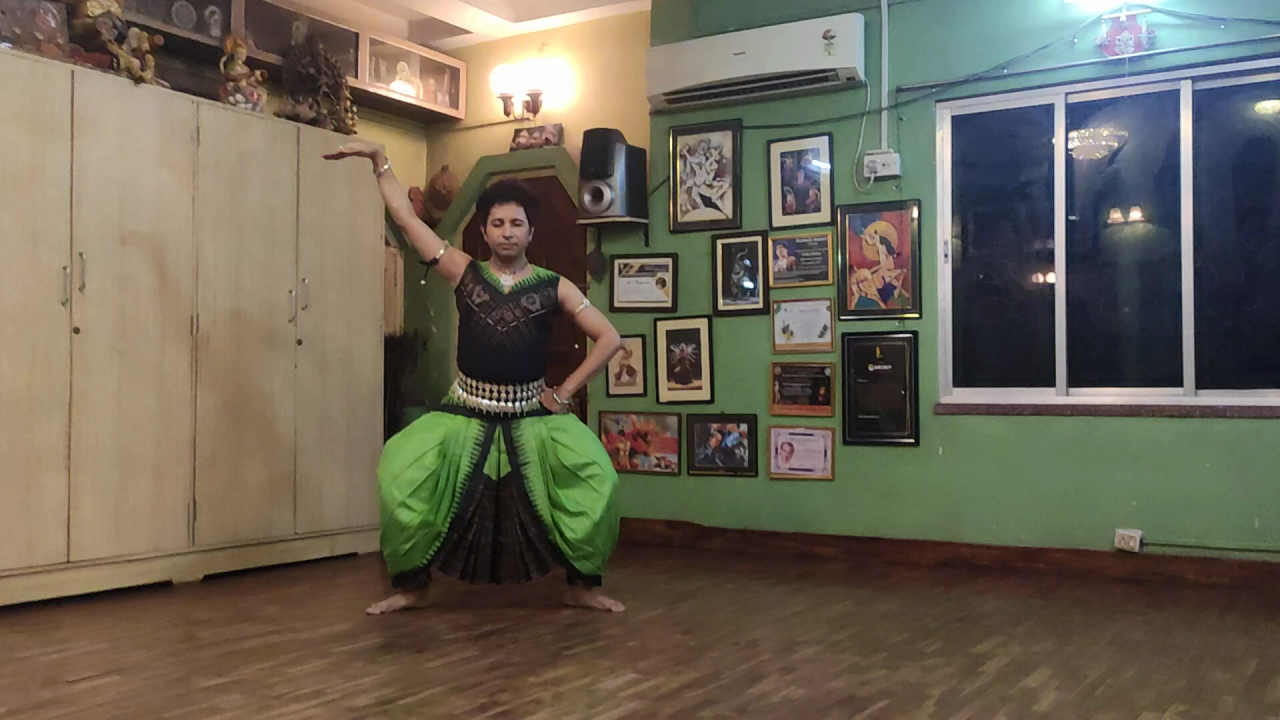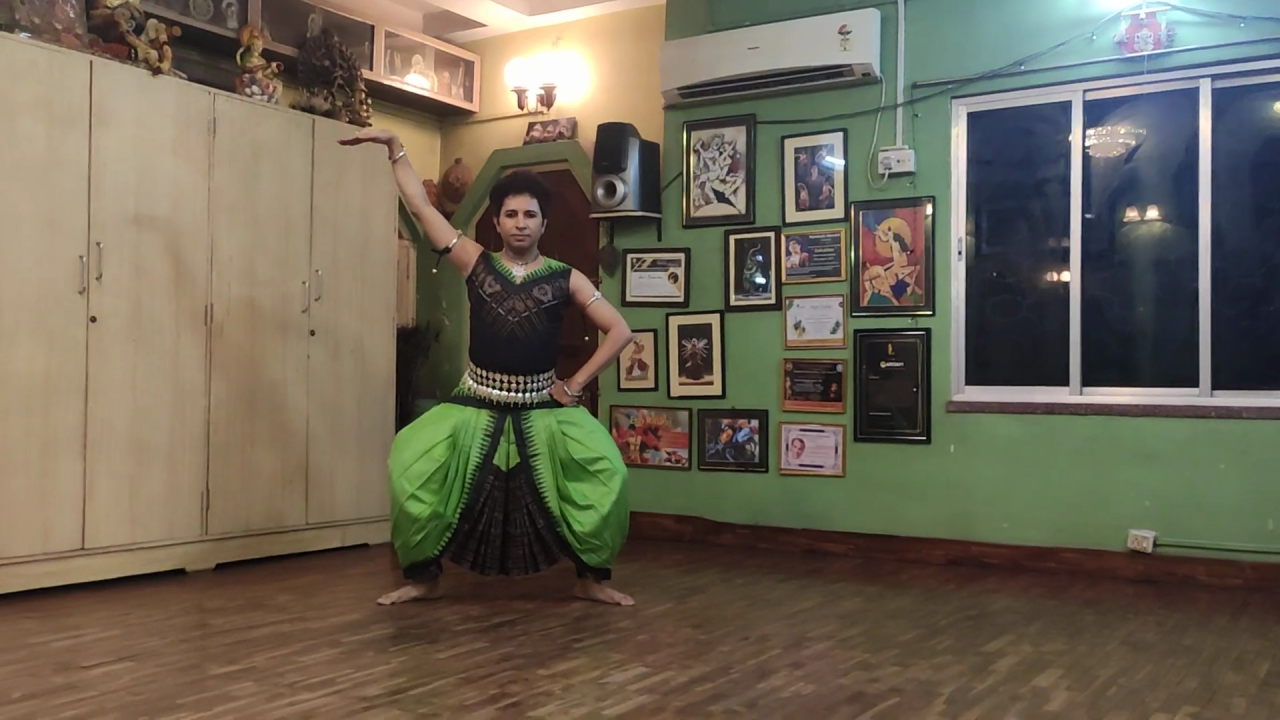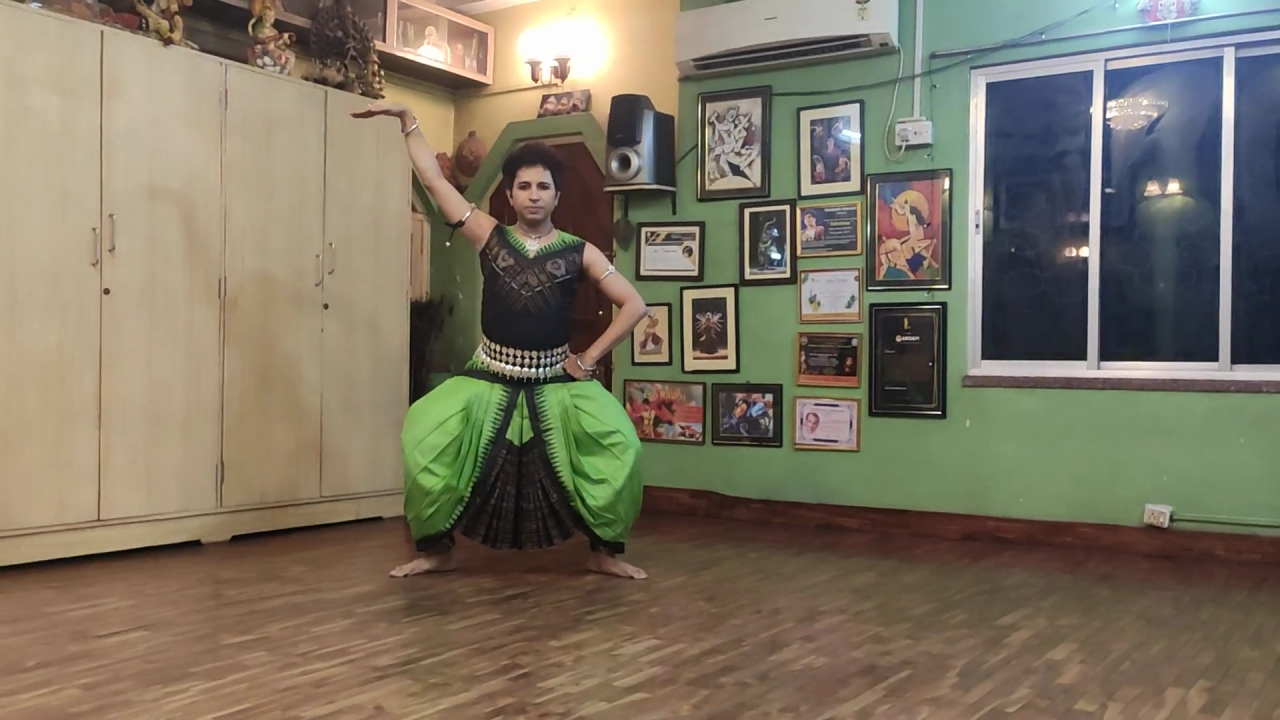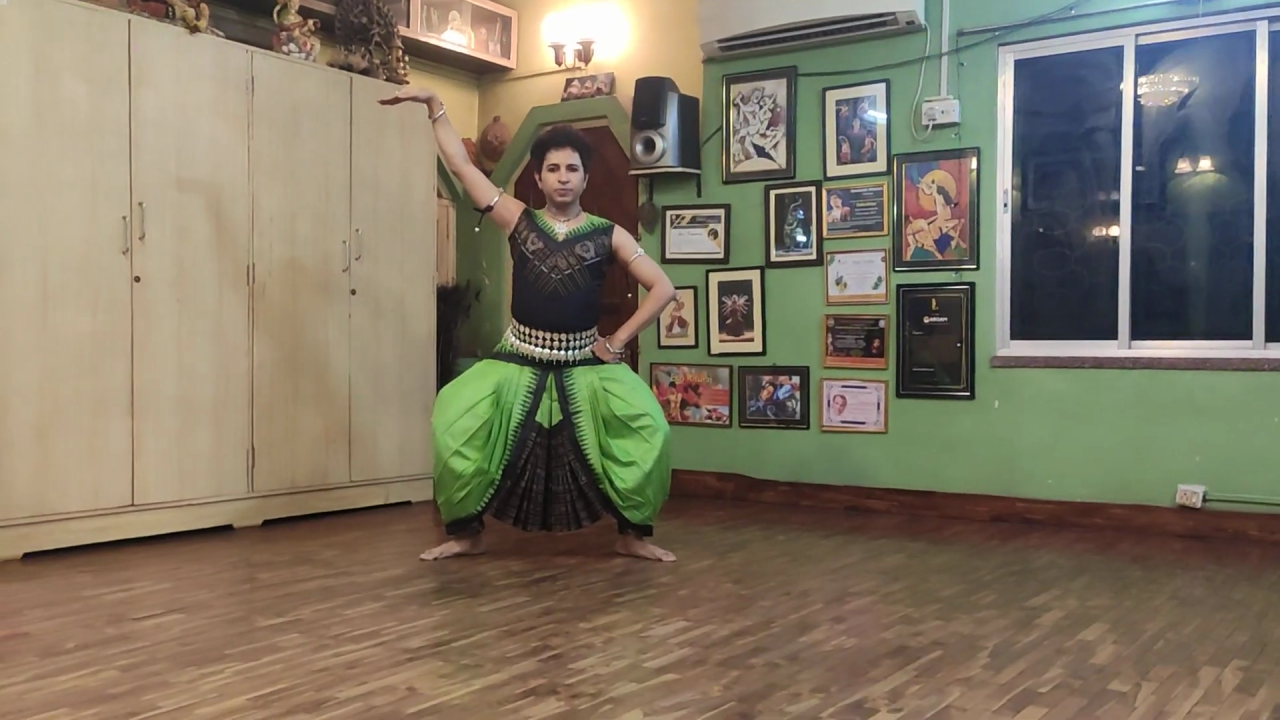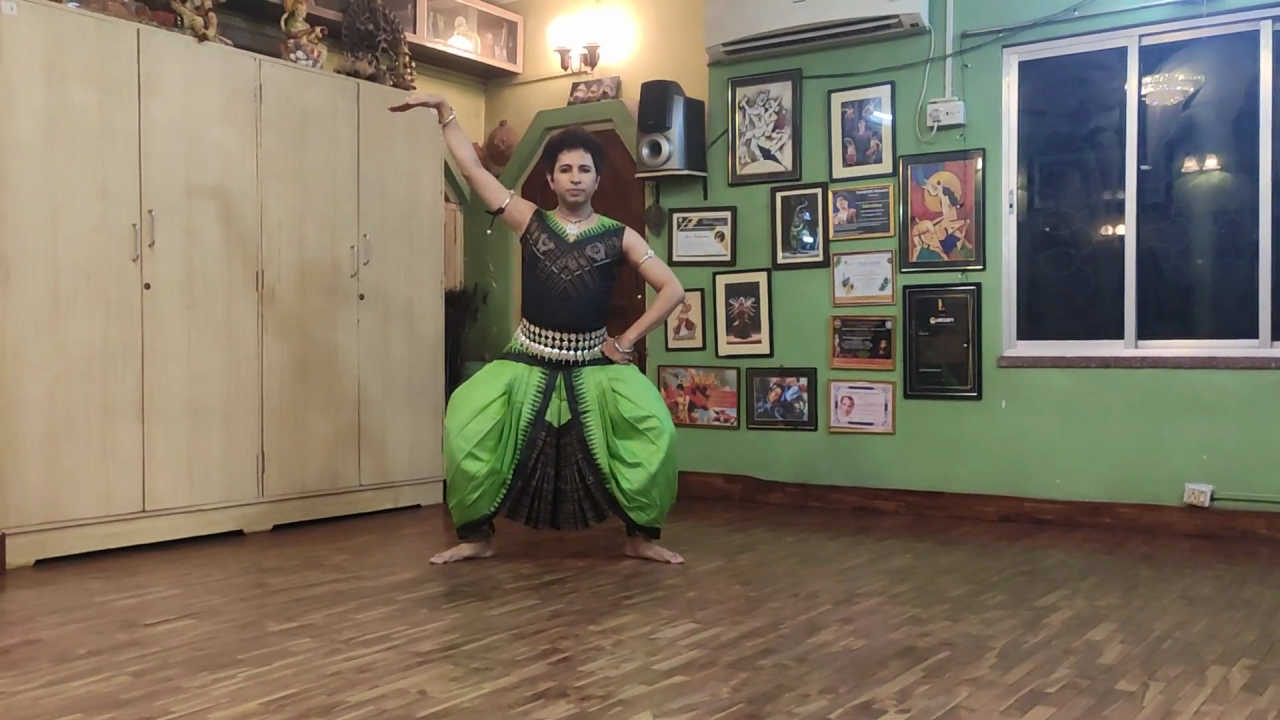
dt=1s
person 1, frame 1
left shoulder: (554, 287)
right shoulder: (464, 273)
left elbow: (609, 338)
right elbow: (406, 218)
left wrist: (565, 391)
right wrist: (379, 158)
left hip: (533, 415)
right hip: (466, 413)
left knee: (596, 477)
right knee: (400, 472)
left ankle: (582, 584)
right ankle: (411, 584)
person 1, frame 2
left shoulder: (566, 279)
right shoulder: (476, 263)
left elbow: (620, 331)
right elbow: (421, 207)
left wrist: (576, 384)
right wrist: (395, 146)
left hip: (543, 406)
right hip: (477, 404)
left knee: (606, 471)
right knee: (410, 463)
left ankle: (591, 577)
right ankle: (423, 576)
person 1, frame 3
left shoulder: (579, 252)
right shoulder: (490, 237)
left elbow: (634, 305)
right elbow: (434, 180)
left wrist: (589, 359)
right wrist: (407, 118)
left hip: (556, 380)
right hip: (490, 377)
left knee: (620, 445)
right knee: (423, 435)
left ankle: (605, 551)
right ankle: (436, 548)
person 1, frame 4
left shoulder: (608, 235)
right shoulder: (519, 221)
left elbow: (663, 287)
right elbow: (461, 165)
left wrist: (618, 341)
right wrist: (434, 104)
left hip: (585, 364)
right hip: (519, 361)
left knee: (649, 428)
right knee: (453, 421)
left ankle: (633, 534)
right ankle: (466, 532)
person 1, frame 5
left shoulder: (619, 237)
right shoulder: (530, 220)
left elbow: (672, 289)
right elbow: (472, 168)
left wrist: (627, 340)
right wrist: (444, 109)
left hip: (594, 363)
right hip: (529, 361)
left knee: (655, 428)
right knee: (466, 423)
left ankle: (641, 535)
right ankle: (476, 534)
